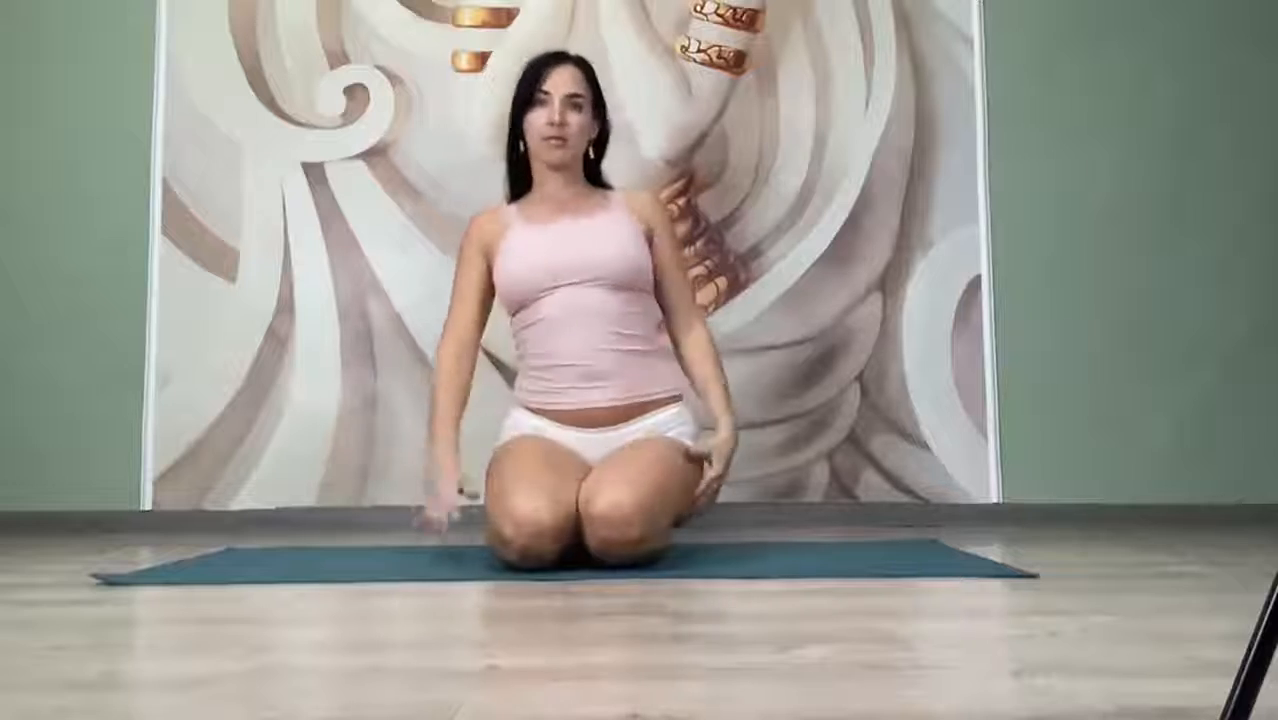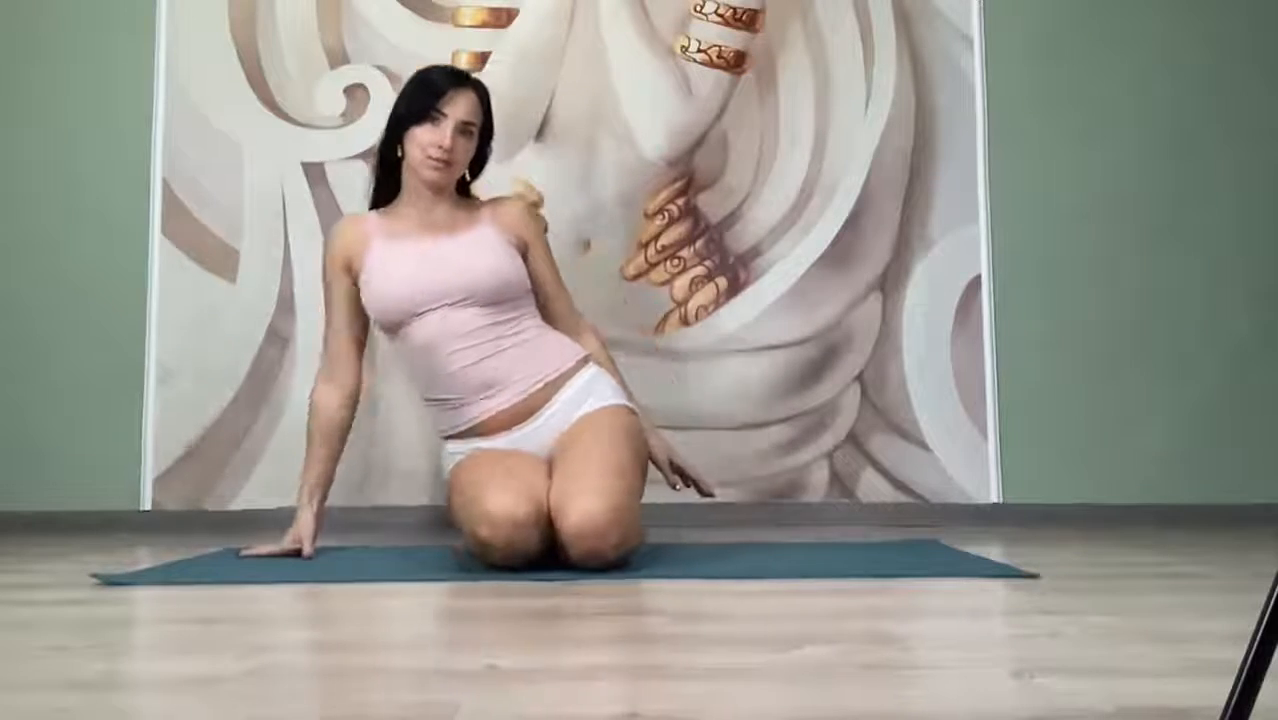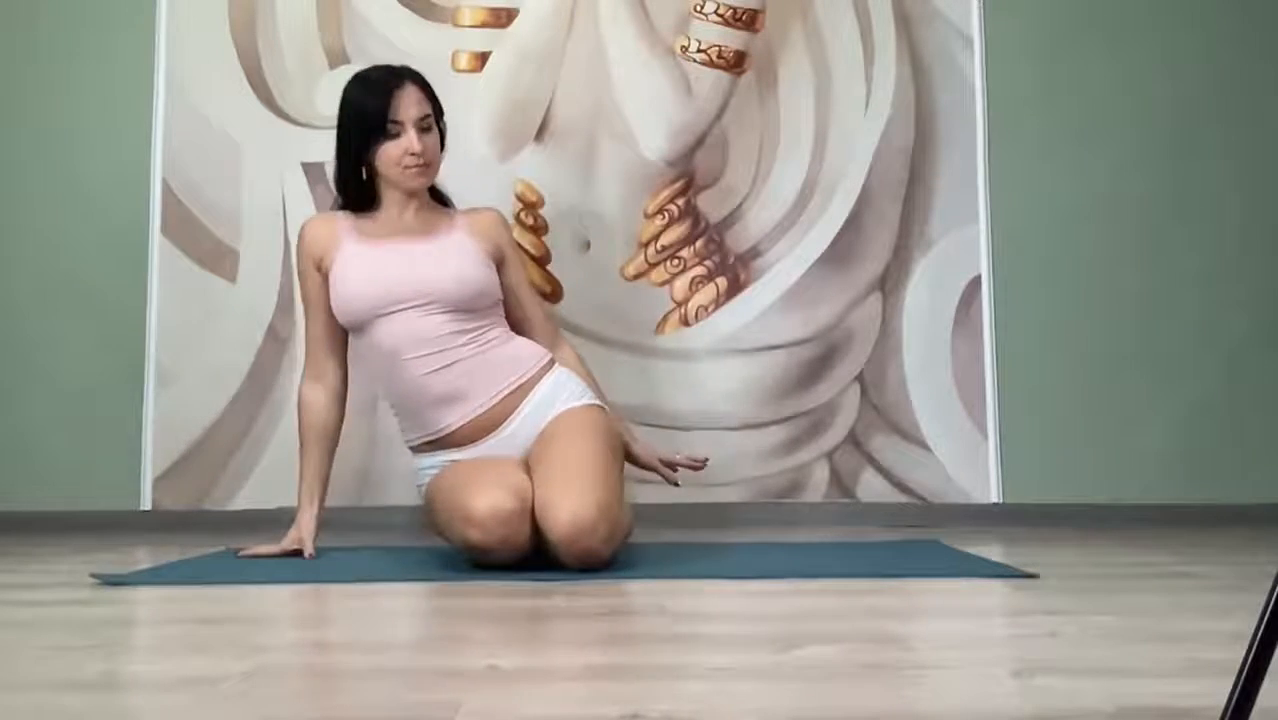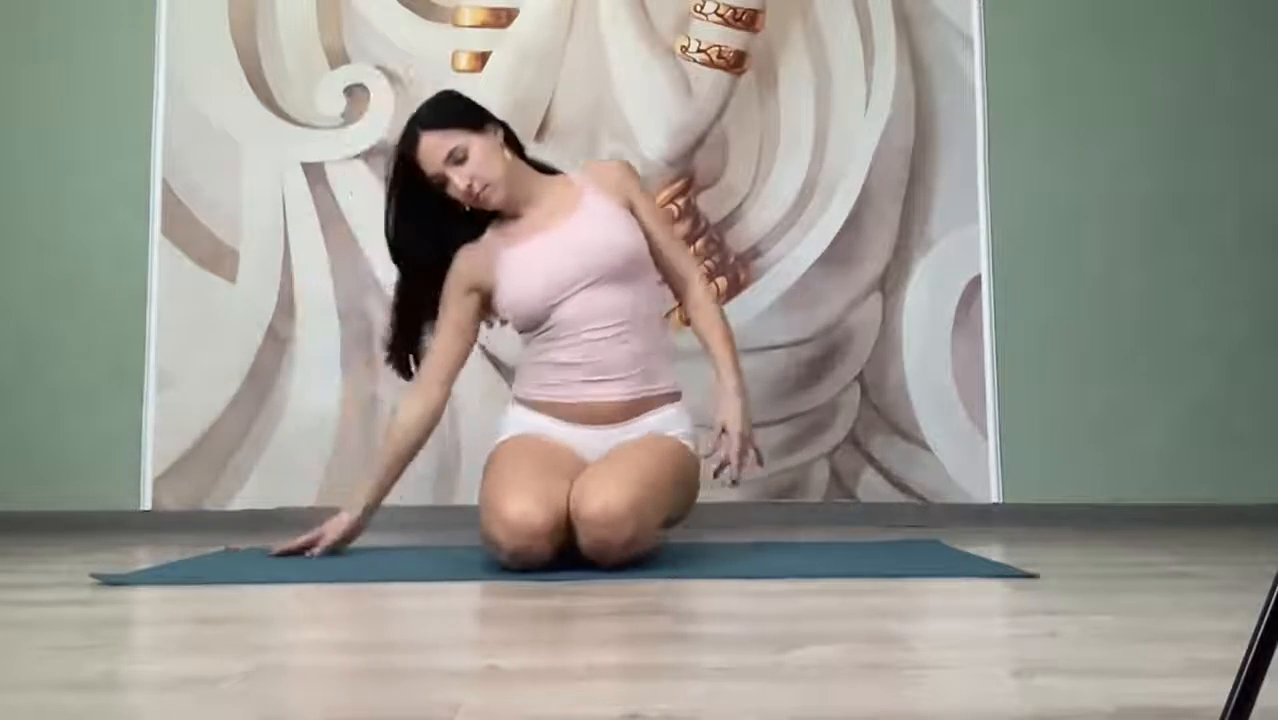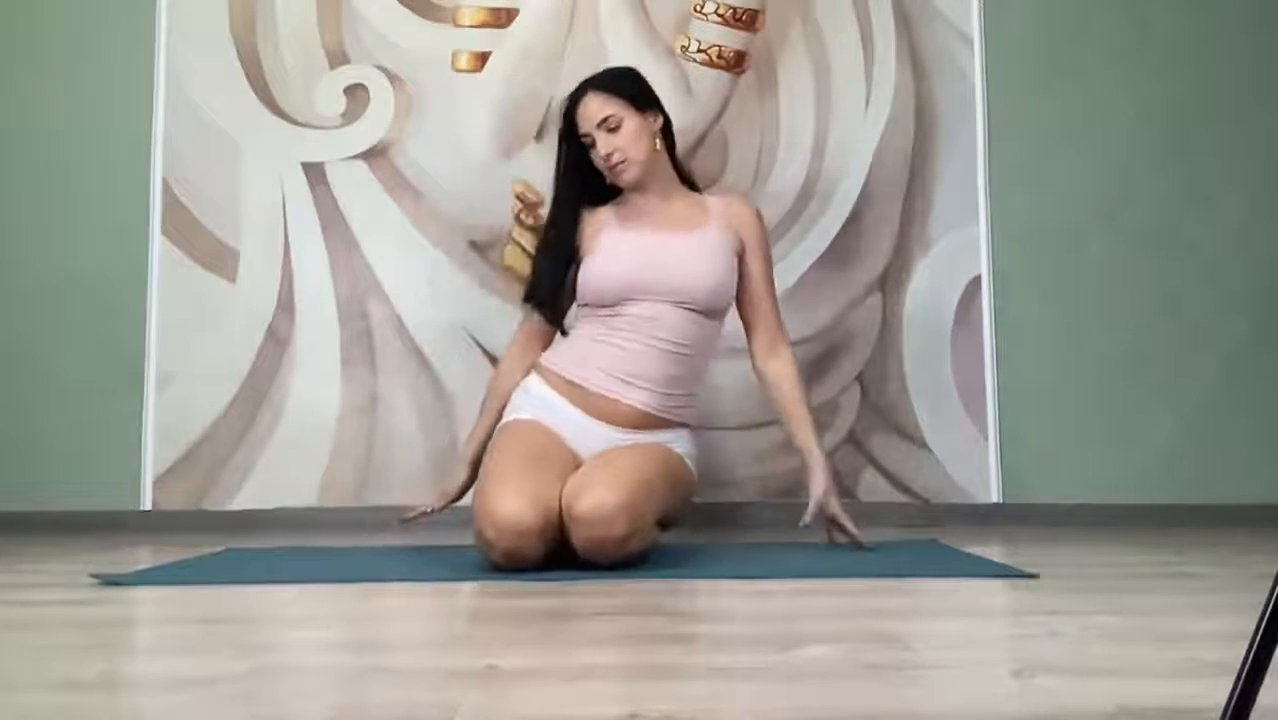
dt=1s
person 1, frame 1
left shoulder: (640, 210)
right shoulder: (491, 228)
left elbow: (688, 326)
right elbow: (458, 345)
left wrist: (724, 424)
right wrist: (443, 456)
left hip: (649, 425)
right hip: (543, 429)
left knee: (616, 526)
right knee: (528, 533)
left ankle: (662, 496)
right ankle: (577, 508)
person 1, frame 2
left shoulder: (511, 217)
right shoulder: (354, 240)
left elbow: (575, 328)
right elbow: (338, 378)
left wrist: (647, 431)
right wrist: (308, 508)
left hip: (577, 403)
right hip: (479, 446)
left knee: (593, 536)
right knee: (505, 532)
left ankle: (610, 500)
right ankle: (548, 505)
person 1, frame 3
left shoulder: (484, 228)
right shoulder: (325, 239)
left elbow: (552, 342)
right elbow: (323, 379)
left wrist: (626, 437)
right wrist: (308, 511)
left hip: (547, 406)
right hip: (451, 458)
left knee: (581, 538)
right knee: (494, 527)
left ankle: (604, 500)
right ankle: (532, 504)
person 1, frame 4
left shoulder: (608, 182)
right shoulder: (475, 262)
left elbow: (691, 285)
right elbow: (426, 392)
left wrist: (731, 388)
right wrist: (360, 508)
left hip: (650, 427)
right hip: (542, 429)
left knee: (606, 527)
right knee: (519, 534)
left ankle: (650, 505)
right ankle: (571, 508)
person 1, frame 5
left shoulder: (733, 219)
right shoulder: (587, 224)
left elbow: (770, 350)
right elbow: (530, 339)
left wrist: (817, 464)
right wrist: (470, 460)
left hip: (654, 442)
right hip: (551, 411)
left knee: (600, 524)
right knee: (508, 534)
left ankle: (643, 516)
right ankle: (563, 508)
